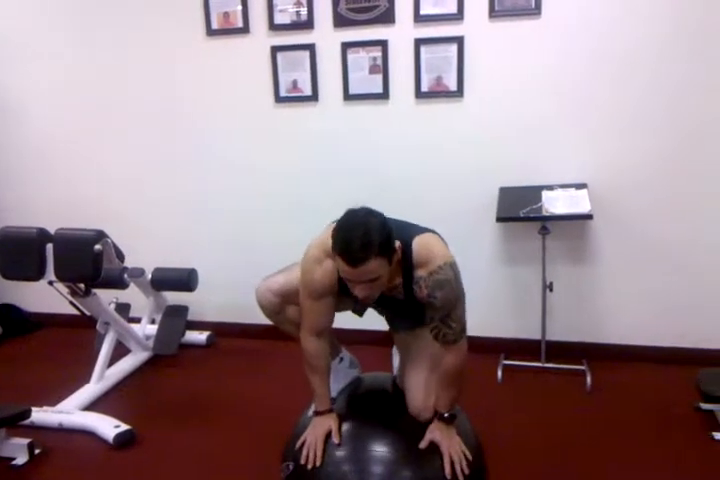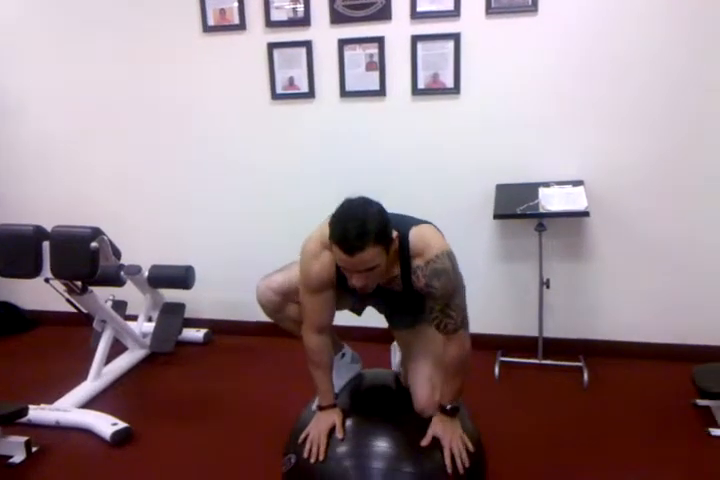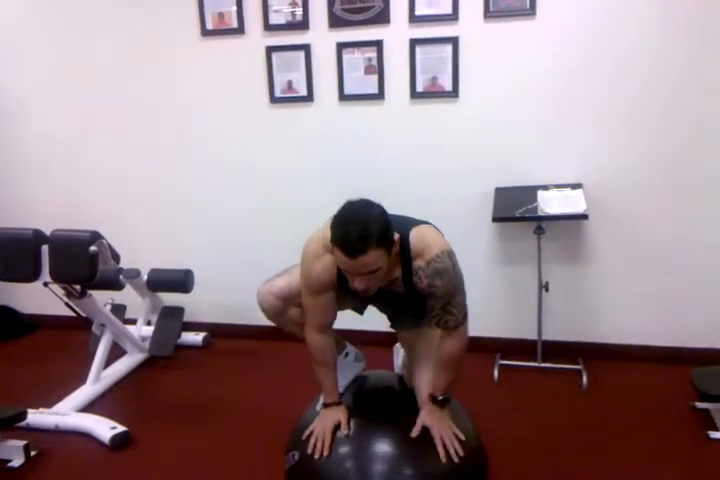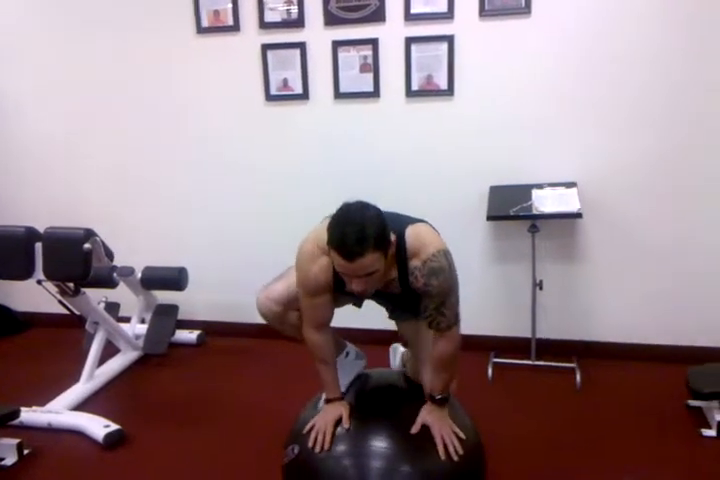
dt=0.2s
person 1, frame 1
left shoulder: (433, 267)
right shoulder: (320, 258)
left elbow: (453, 346)
right elbow: (314, 335)
left wrist: (444, 420)
right wrist: (323, 411)
left hip: (414, 304)
left knee: (423, 410)
right knee: (269, 294)
left ankle: (405, 366)
right ankle: (340, 364)
person 1, frame 2
left shoulder: (431, 258)
right shoulder: (318, 251)
left elbow: (457, 338)
right elbow: (316, 331)
left wrist: (448, 413)
right wrist: (327, 405)
left hip: (414, 300)
left knee: (427, 406)
right knee: (268, 292)
left ankle: (405, 364)
right ankle: (342, 360)
person 1, frame 3
left shoulder: (432, 258)
right shoulder: (319, 253)
left elbow: (454, 333)
right elbow: (318, 330)
left wrist: (438, 404)
right wrist: (332, 402)
left hip: (414, 301)
left knee: (429, 401)
right knee: (269, 297)
left ankle: (408, 364)
right ankle: (345, 359)
person 1, frame 4
left shoulder: (428, 257)
right shoulder: (314, 253)
left elbow: (445, 335)
right elbow: (316, 328)
left wrist: (438, 403)
right wrist: (333, 398)
left hip: (410, 294)
left knee: (440, 385)
right knee: (269, 304)
left ankle: (406, 362)
right ankle: (345, 358)
